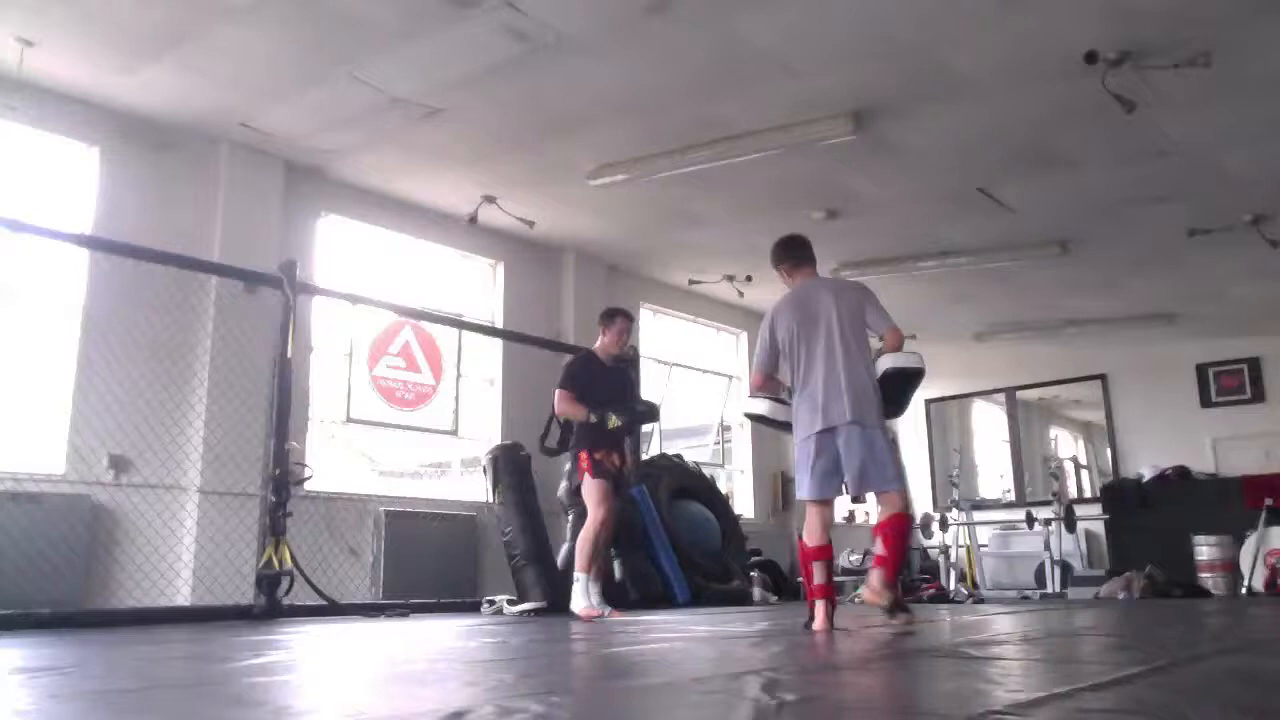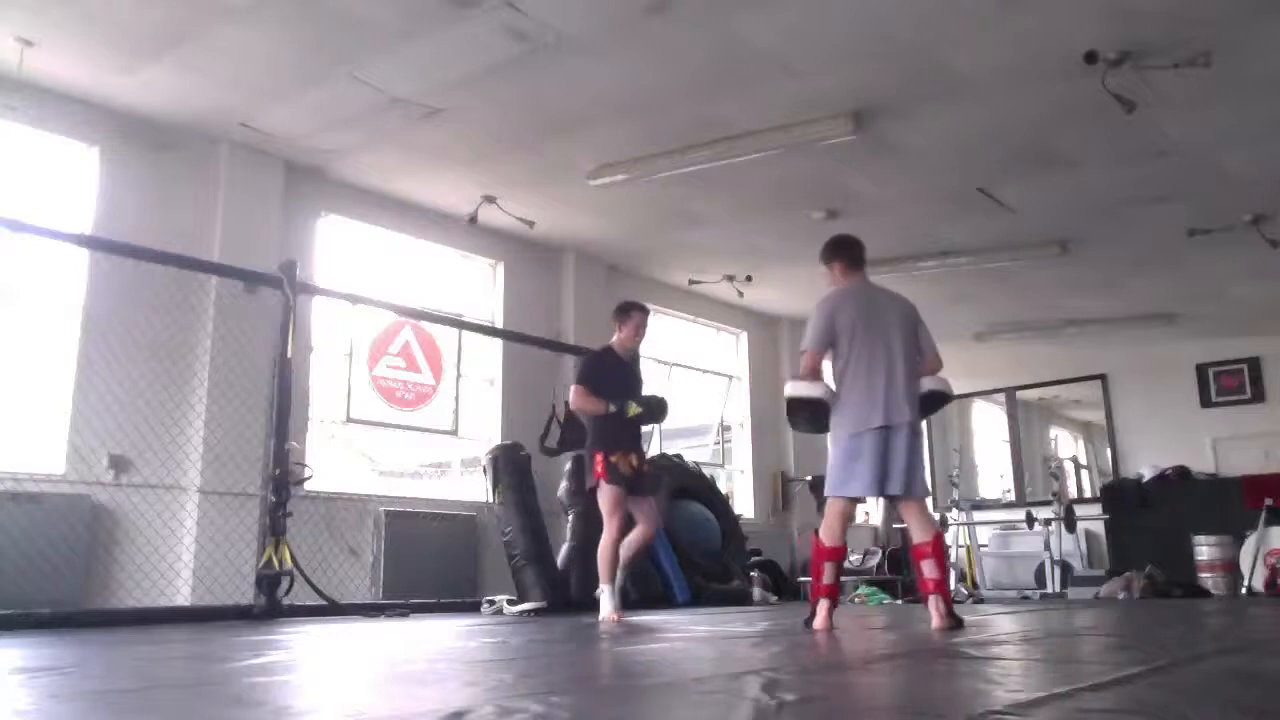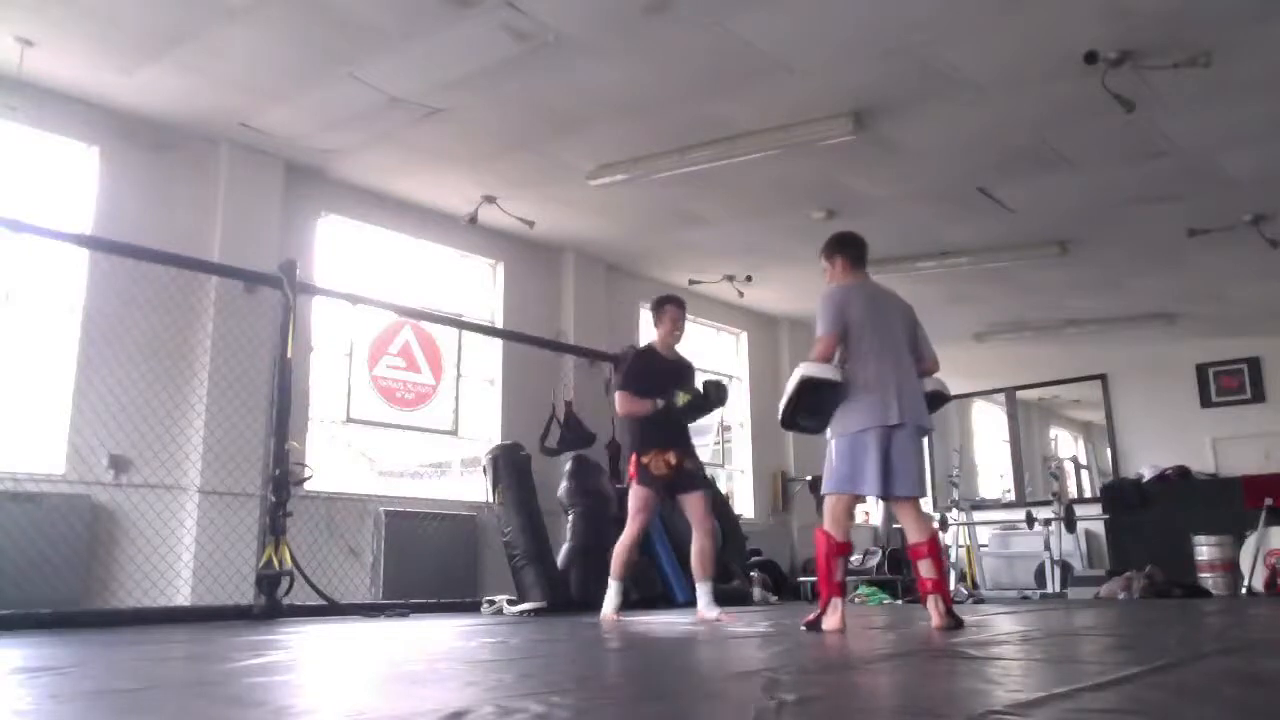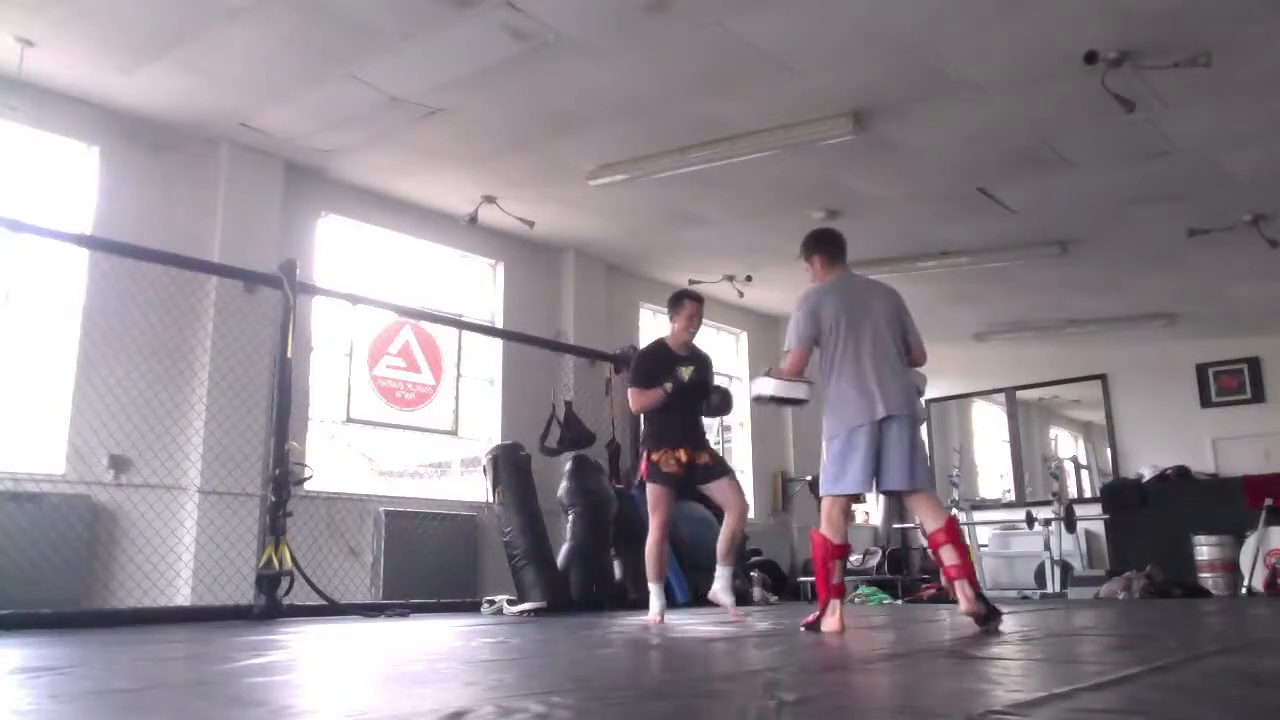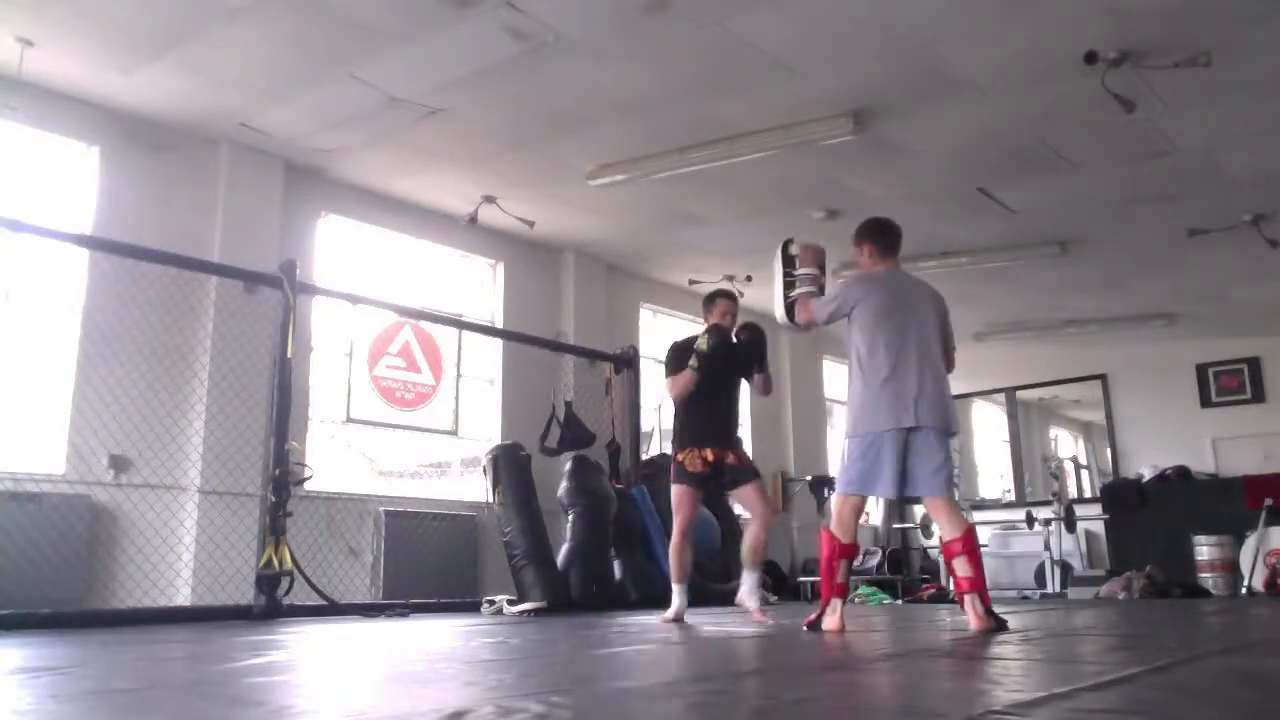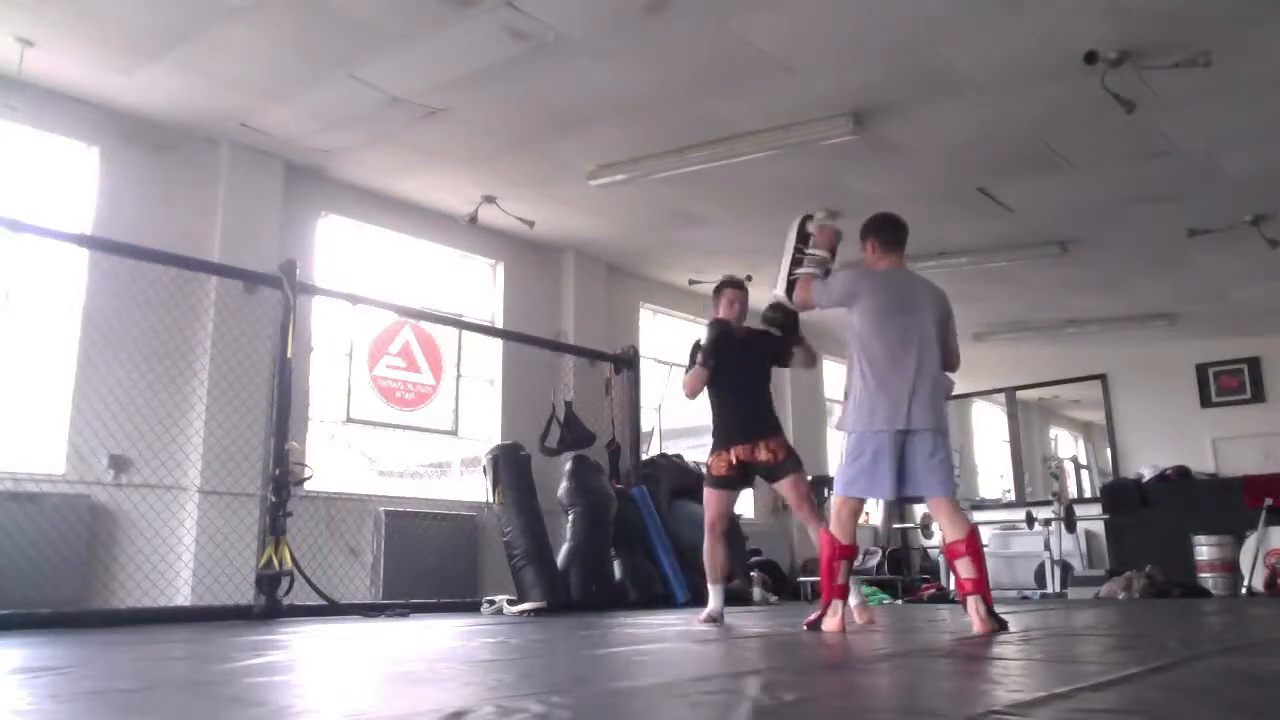
dt=0.5s
person 1, frame 1
left shoulder: (778, 312)
right shoulder: (854, 292)
left elbow: (759, 382)
right elbow: (895, 340)
left hip: (810, 418)
right hip: (860, 411)
left knee: (817, 511)
right knee: (893, 497)
left ankle: (821, 608)
right ankle: (880, 581)
person 1, frame 2
left shoulder: (831, 303)
right shoulder: (902, 305)
left elbow: (808, 366)
right elbow: (933, 364)
left wrist: (820, 383)
left hip: (855, 418)
right hip: (903, 416)
left knee: (837, 510)
right knee: (913, 508)
left ankle: (822, 607)
right ankle: (939, 605)
person 1, frame 3
left shoulder: (836, 297)
right shoulder: (899, 304)
left elbow: (825, 349)
right elbow: (930, 365)
left hip: (858, 414)
right hip: (905, 413)
left knee: (837, 507)
right knee: (909, 508)
left ankle: (833, 608)
right ankle: (938, 605)
person 1, frame 4
left shoulder: (813, 298)
right shoulder: (886, 293)
left elbow: (794, 365)
right elbow: (918, 356)
left wrist: (777, 374)
left hip: (848, 413)
right hip: (898, 408)
left knee: (834, 507)
right knee: (922, 498)
left ankle: (830, 609)
right ankle: (967, 591)
person 1, frame 5
left shoulder: (858, 287)
right shoulder: (931, 295)
left elbow: (804, 316)
right elbow: (948, 361)
left wrist: (808, 270)
left hip: (875, 416)
right hip: (928, 415)
left knee: (845, 508)
right knee: (943, 506)
left ankle: (832, 609)
right ankle: (976, 606)
person 1, frame 6
left shoulder: (858, 280)
right shoulder: (934, 294)
left elbow: (800, 297)
right elbow: (951, 362)
left wrist: (820, 251)
left hip: (872, 418)
right hip: (925, 417)
left knee: (844, 509)
right knee: (946, 508)
left ankle: (833, 609)
right ankle: (979, 606)
person 2, frame 1
left shoulder: (624, 373)
right shoulder: (580, 364)
left elbow: (631, 410)
right elbow: (561, 406)
right wrist: (601, 416)
left hip: (616, 453)
right hip: (590, 450)
left knee: (606, 526)
right knee: (599, 515)
left ankle: (596, 598)
right ankle: (578, 593)
person 2, frame 2
left shoulder: (632, 365)
right shoulder: (597, 360)
right elbow: (577, 401)
left wrist: (649, 410)
right wrist: (619, 407)
left hip: (633, 452)
right hip: (607, 451)
left knee: (651, 522)
right knee: (614, 523)
left ankle: (608, 584)
right ankle: (607, 602)
person 2, frame 3
left shoulder: (685, 367)
right shoulder: (639, 361)
right elbow: (623, 406)
left wrist: (709, 400)
right wrist: (667, 401)
left hip: (683, 452)
right hip: (649, 453)
left knee: (704, 523)
right knee: (637, 525)
left ankle: (705, 603)
right ankle: (612, 601)
person 2, frame 4
left shoulder: (702, 359)
right shoulder: (649, 355)
right elbow: (636, 403)
right wrist: (674, 382)
left hip: (698, 447)
right hip: (662, 449)
left knee: (738, 508)
right knee: (660, 525)
left ankle: (721, 585)
right ankle: (656, 602)
person 2, frame 5
left shoulder: (737, 351)
right shoulder: (683, 349)
left elbow: (765, 390)
right elbow: (675, 391)
left wrist: (758, 356)
right wrist: (699, 355)
left hip: (728, 447)
right hip: (690, 449)
left knee: (763, 512)
right knee: (683, 526)
left ankle: (748, 590)
right ankle: (679, 602)
person 2, frame 6
left shoulder: (763, 339)
right shoulder: (706, 346)
left elbow: (808, 362)
right elbow: (689, 391)
left wrist: (791, 333)
right wrist: (708, 349)
left hip: (768, 441)
right hip: (726, 446)
left knee: (808, 512)
right knee: (713, 526)
right ankle: (715, 605)
